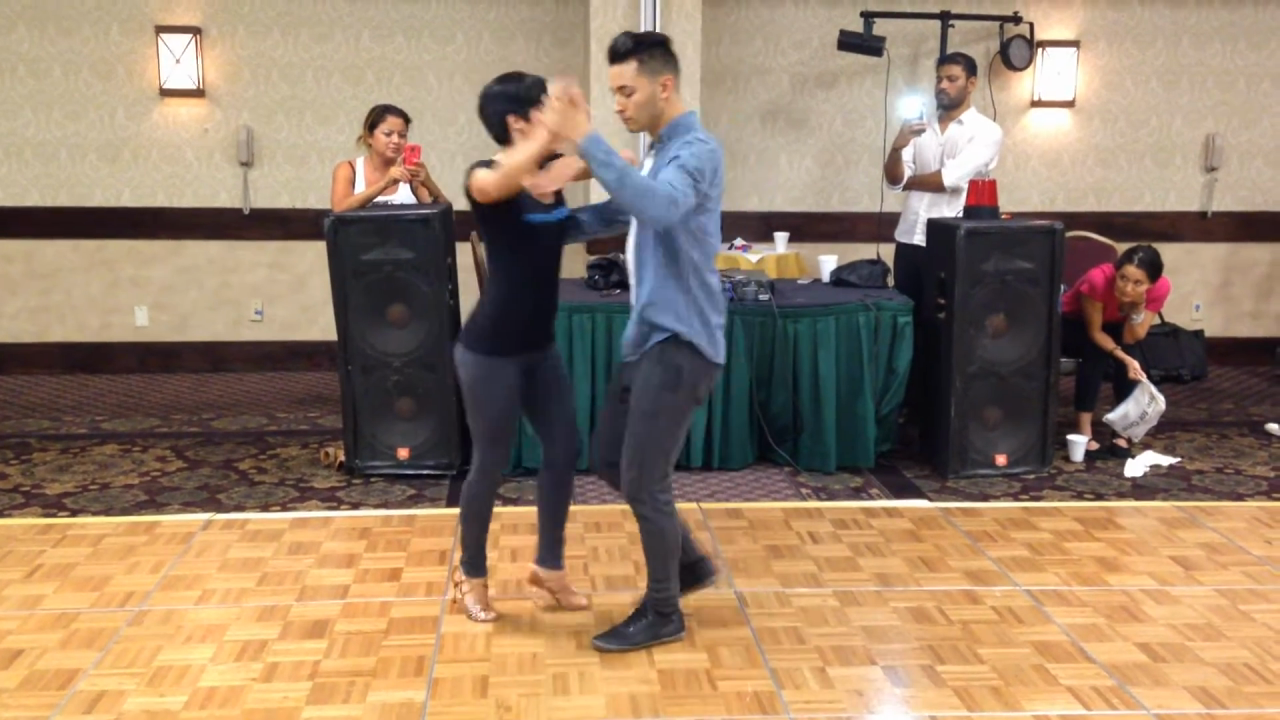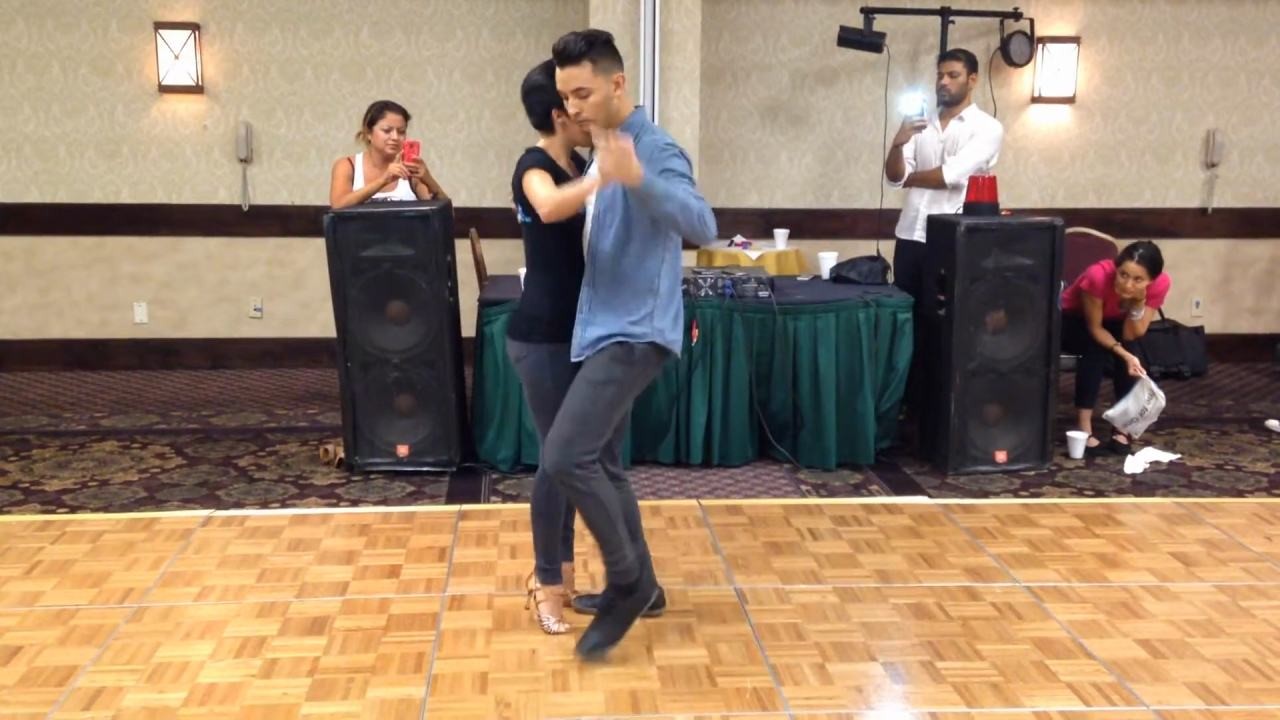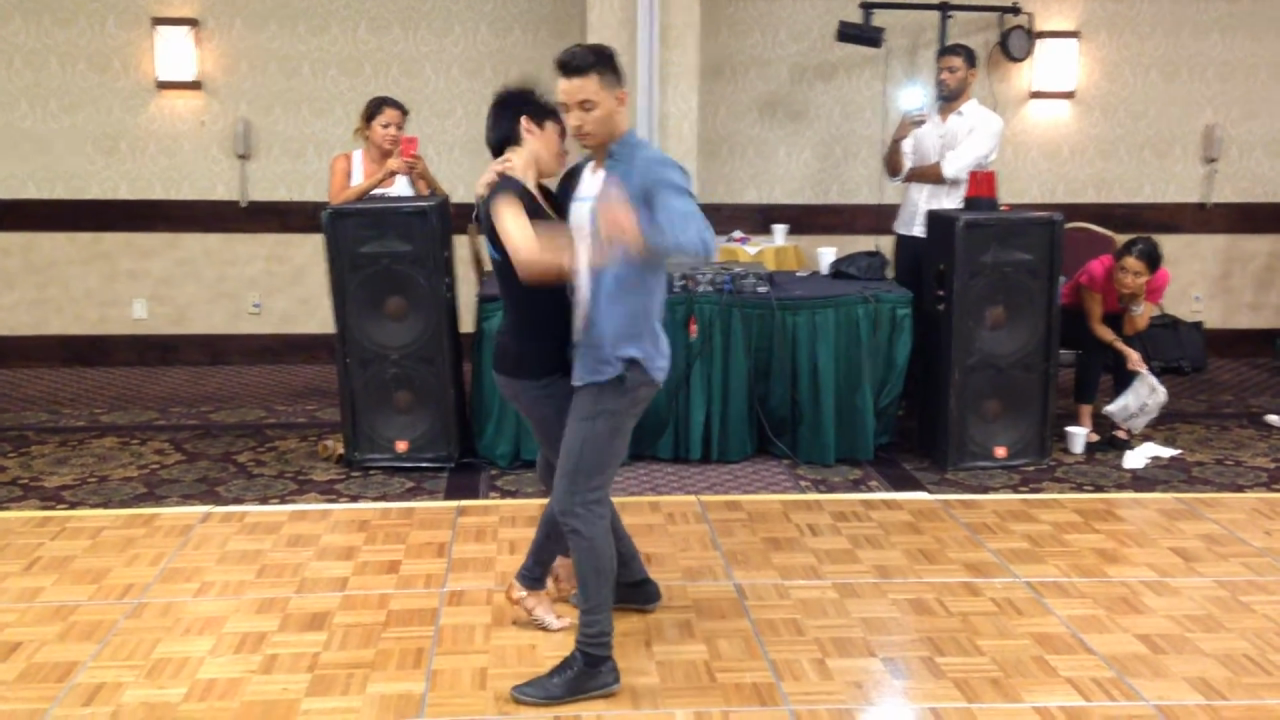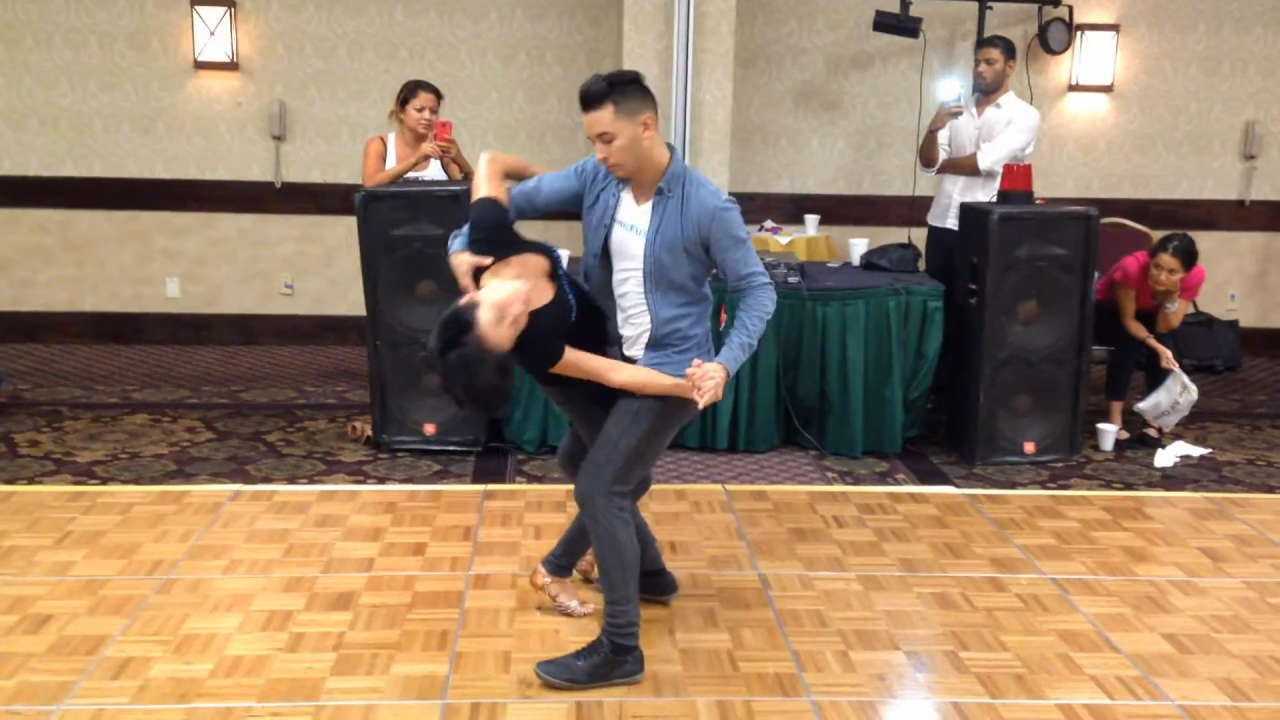
dt=0.5s
person 1, frame 1
left shoulder: (694, 150)
right shoulder: (660, 151)
left elbow: (660, 210)
right elbow: (610, 214)
left wrist: (584, 145)
left hip: (679, 341)
right hip: (648, 336)
left knee: (644, 478)
right knee: (611, 459)
left ankle: (662, 612)
right ankle: (687, 561)
person 1, frame 2
left shoulder: (658, 150)
right shoulder: (604, 149)
left elbow: (702, 227)
left wrist: (638, 179)
left hip: (634, 333)
right hip: (601, 327)
left knee: (565, 457)
right knee: (599, 463)
left ankle: (627, 582)
right ankle: (639, 584)
person 1, frame 3
left shoulder: (653, 171)
right shoulder: (580, 173)
left elbow: (700, 242)
right elbow: (548, 236)
left wrist: (642, 237)
right wrist: (506, 194)
left hip: (625, 359)
right hip: (592, 354)
left knee: (575, 499)
right knee: (580, 484)
left ankle: (594, 661)
right ankle: (633, 582)
person 1, frame 4
left shoulder: (708, 208)
right shoulder: (596, 179)
left elbow: (757, 291)
right elbow: (520, 197)
left wrist: (724, 364)
right wrist: (465, 246)
left hip: (673, 369)
right hip: (618, 360)
left knee: (601, 489)
right knee: (580, 459)
left ankle: (619, 650)
right ankle: (646, 569)
person 2, frame 1
left shoulder: (550, 176)
right shoulder: (485, 176)
right elbow: (497, 185)
left wrist: (573, 161)
right wrist: (556, 139)
left hip: (540, 346)
right hip: (490, 349)
left knee: (564, 453)
right knee: (490, 461)
left ankle: (549, 568)
right ankle: (471, 573)
person 2, frame 2
left shoulder: (575, 165)
right shoulder: (534, 165)
right elbow: (550, 208)
right wrist: (606, 176)
left hip: (571, 332)
right hip: (539, 336)
left ankle: (559, 567)
right ankle: (547, 582)
person 2, frame 3
left shoulder: (536, 194)
right shoulder: (505, 197)
right elbow: (528, 256)
left hip: (537, 360)
right hip: (534, 371)
left knee: (560, 466)
left ankle: (562, 561)
right ankle: (530, 584)
person 2, frame 4
left shoulder: (487, 234)
right shoulder: (536, 346)
left elbow: (490, 162)
right elbow: (613, 374)
right wrist: (689, 387)
right hip: (579, 385)
right ankle: (554, 572)
person 3, frame 1
left shoulder: (986, 131)
right shoulder: (922, 126)
left elbow: (944, 176)
right elbow: (894, 178)
left wrist: (907, 187)
right wrist: (897, 148)
right hip: (910, 255)
right ankle: (909, 401)
person 3, frame 2
left shoulder: (987, 127)
right shoulder: (922, 123)
left elbow: (951, 175)
right elbow: (894, 177)
left wrist: (910, 178)
right wrist: (897, 143)
right hip: (910, 235)
right ankle: (909, 393)
person 3, frame 3
left shoulder: (986, 122)
right shoulder: (921, 117)
left elbow: (951, 170)
right elbow: (894, 171)
left wrist: (909, 173)
right wrist: (898, 139)
right hip: (910, 229)
right ankle: (909, 390)
person 3, frame 4
left shoulder: (1023, 115)
right shoulder: (958, 110)
left elbow: (985, 162)
right elbow: (927, 163)
left wrist: (943, 165)
right wrist: (933, 129)
right hip: (943, 222)
right ankle: (939, 384)
person 4, frame 1
left shoulder: (1160, 288)
right shoulder: (1098, 280)
left elbow: (1130, 339)
right elbow: (1094, 332)
left wrist: (1138, 306)
right wrist: (1124, 358)
left hip: (1113, 327)
right hip: (1072, 325)
left knee: (1131, 351)
right knee: (1096, 351)
right ankle: (1084, 433)
person 4, frame 2
left shoulder: (1160, 284)
right shoulder: (1098, 276)
left elbow: (1131, 336)
right elbow: (1094, 328)
left wrist: (1138, 303)
right wrist: (1124, 355)
left hip: (1114, 323)
right hip: (1072, 322)
left knee: (1130, 346)
right knee: (1096, 347)
right ankle: (1084, 429)
person 4, frame 3
left shoulder: (1159, 279)
right shoulder: (1097, 271)
left elbow: (1131, 331)
right elbow: (1094, 323)
left wrist: (1138, 298)
right wrist: (1123, 349)
left hip: (1113, 318)
right hip: (1072, 317)
left knee: (1130, 343)
right knee: (1095, 343)
left ankle: (1122, 423)
right ankle: (1084, 424)
person 4, frame 4
left shoulder: (1195, 276)
right shoulder: (1132, 267)
left elbow: (1164, 328)
right elbow: (1127, 320)
left wrist: (1172, 295)
right wrist: (1157, 347)
left hip: (1147, 316)
right hip: (1106, 314)
left knee: (1163, 339)
right knee: (1128, 340)
left ankle: (1153, 421)
right ankle: (1114, 421)
